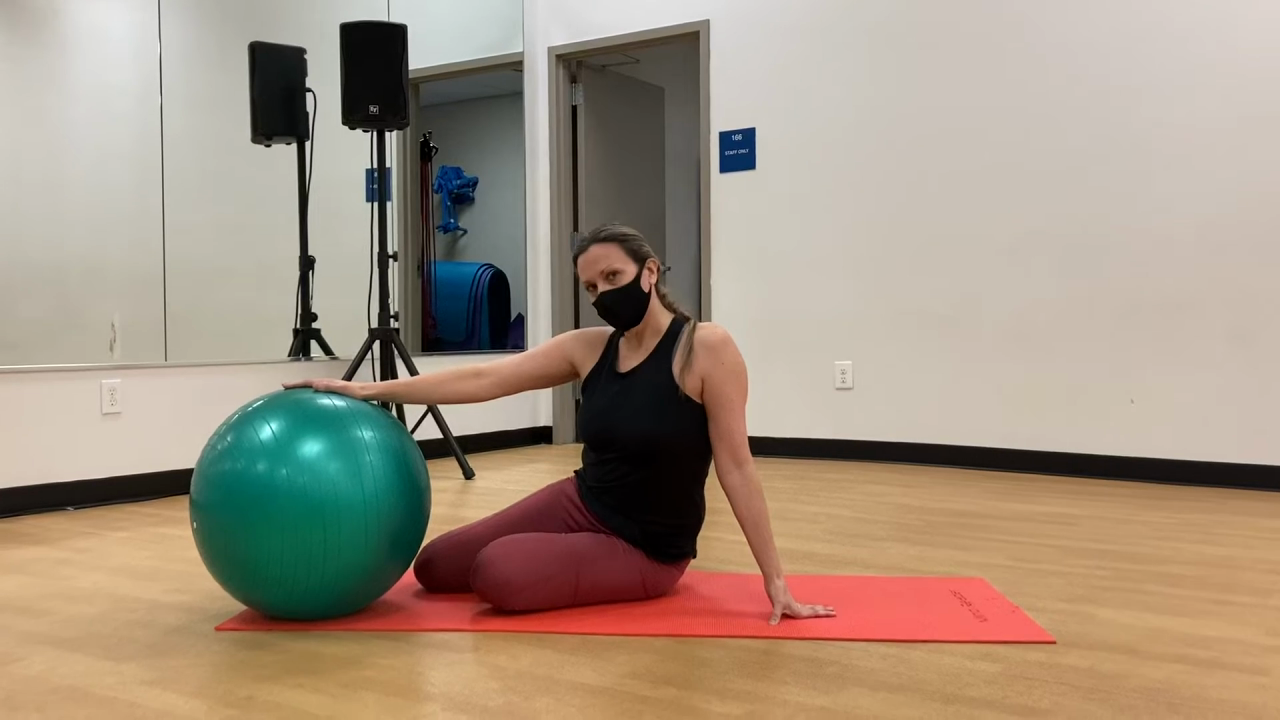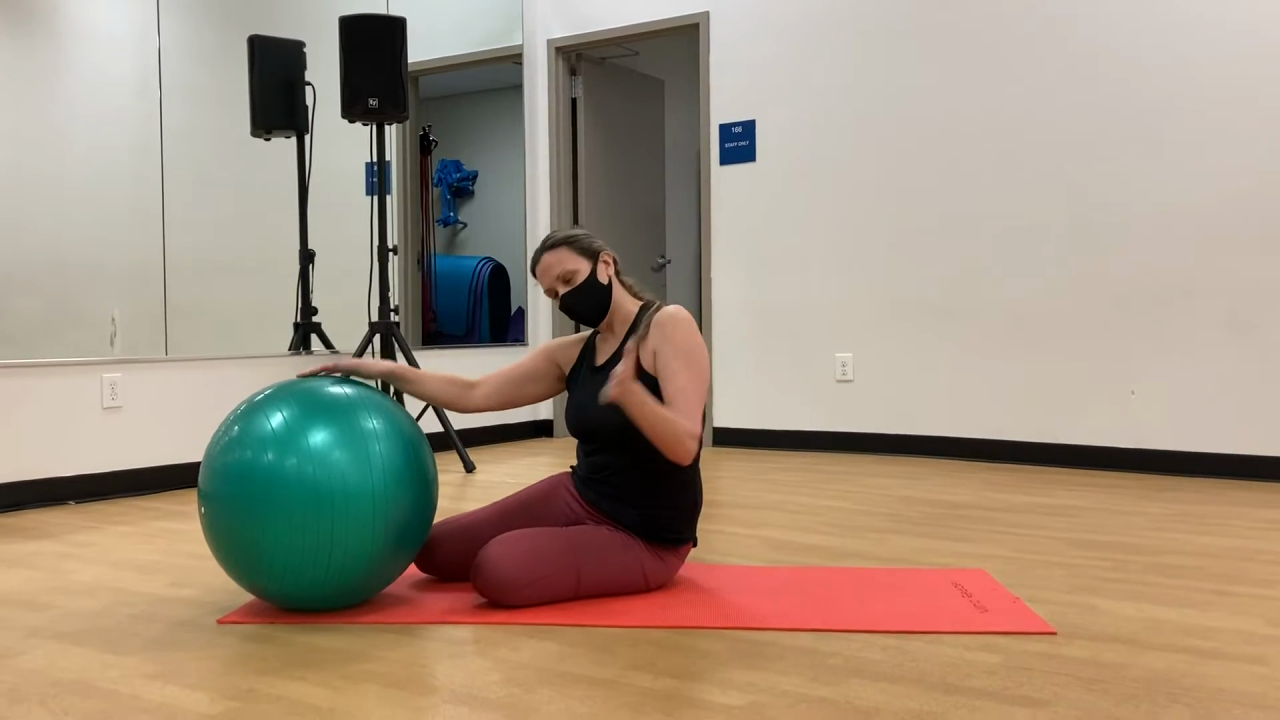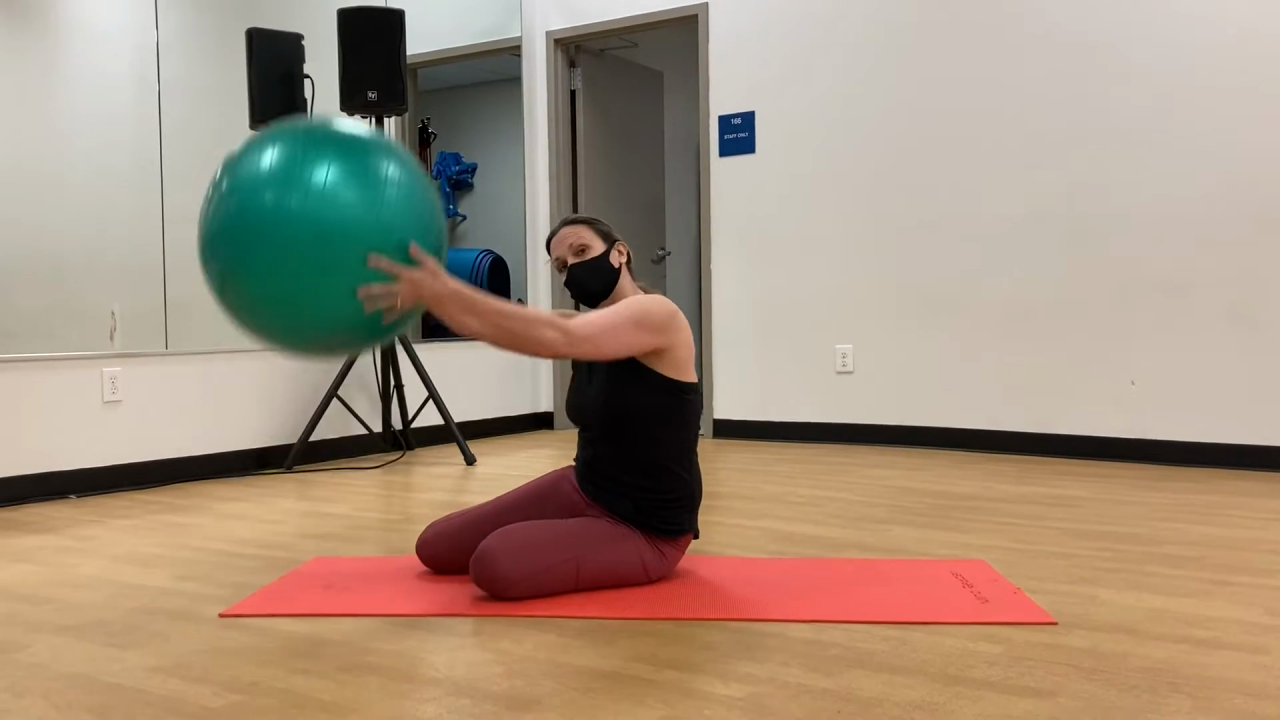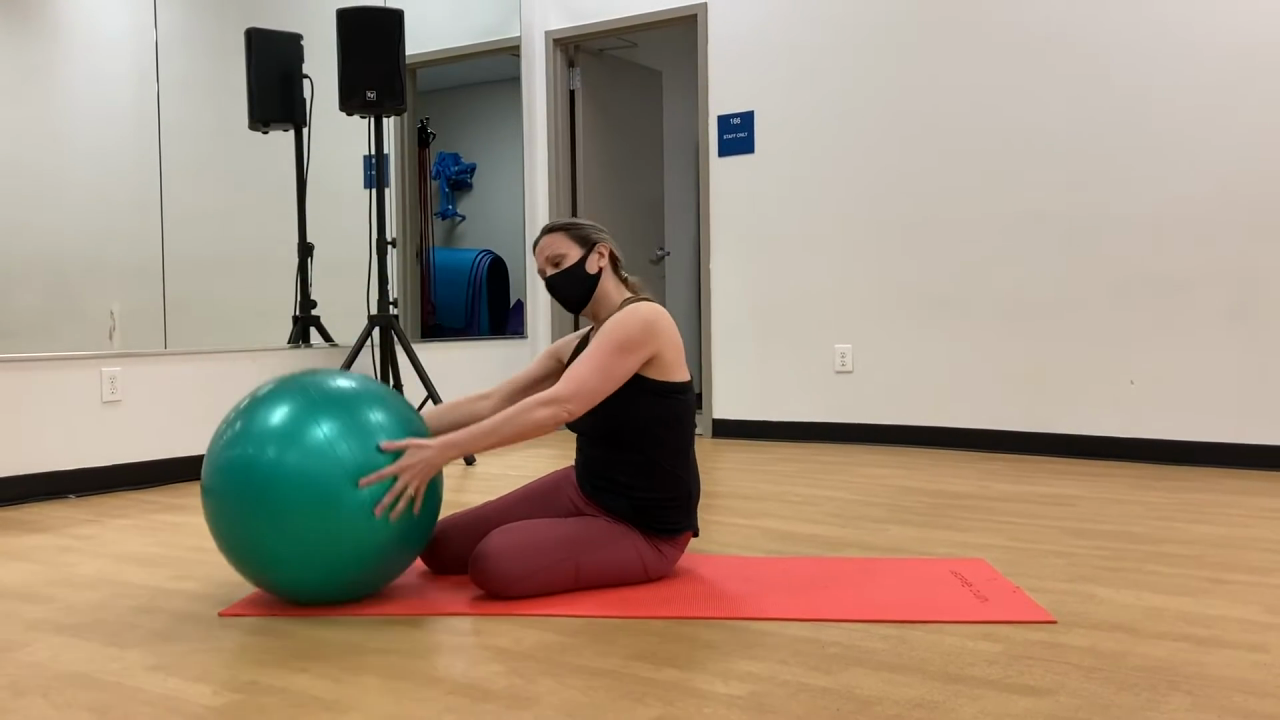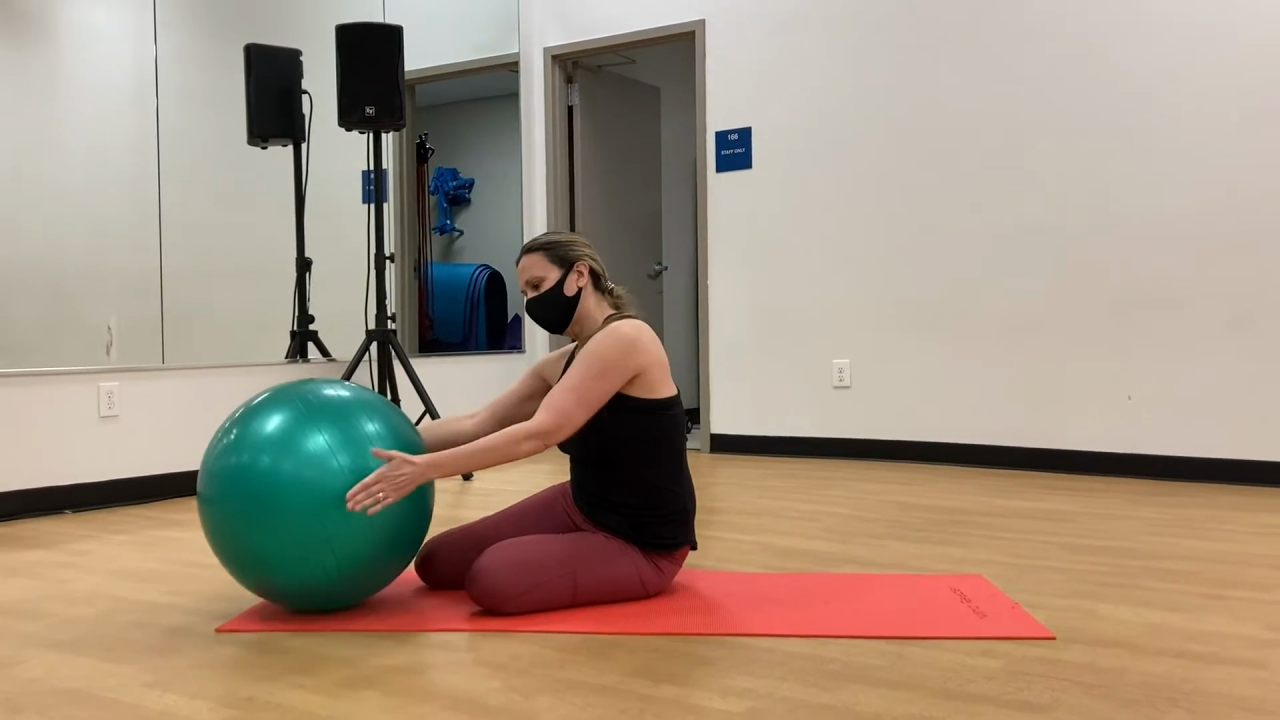
dt=1s
person 1, frame 1
left shoulder: (706, 347)
right shoulder: (587, 348)
left elbow: (735, 467)
right elbow: (483, 380)
left wrist: (776, 582)
right wrist: (369, 389)
left hip: (647, 549)
right hip: (580, 505)
left knee: (498, 575)
right knee: (435, 568)
left ankle: (629, 583)
right ankle: (570, 556)
person 1, frame 2
left shoulder: (670, 326)
right shoulder: (571, 353)
left elbow: (684, 447)
right elbow: (475, 395)
left wrist: (629, 393)
right wrist: (382, 369)
left hip: (645, 538)
right hip: (581, 499)
left knee: (498, 572)
right knee: (436, 552)
right ankle: (576, 551)
person 1, frame 3
left shoulder: (657, 316)
right shoulder: (585, 334)
left elbow: (560, 336)
right elbow: (482, 324)
left wrist: (449, 291)
right wrist: (428, 290)
left hip: (645, 531)
right hip: (583, 492)
left knee: (495, 566)
right knee: (436, 548)
left ankle: (637, 566)
right ankle: (577, 544)
person 1, frame 4
left shoulder: (643, 320)
right shoulder: (578, 346)
left elbow: (559, 407)
right elbow: (492, 403)
left wrist: (443, 450)
left hip: (644, 530)
left knee: (494, 565)
right knee: (440, 549)
person 1, frame 5
left shoulder: (625, 338)
right shoulder: (563, 363)
left elbow: (541, 433)
right elbow: (479, 424)
left wrist: (423, 468)
left hip: (641, 546)
left knee: (492, 581)
right knee: (437, 564)
